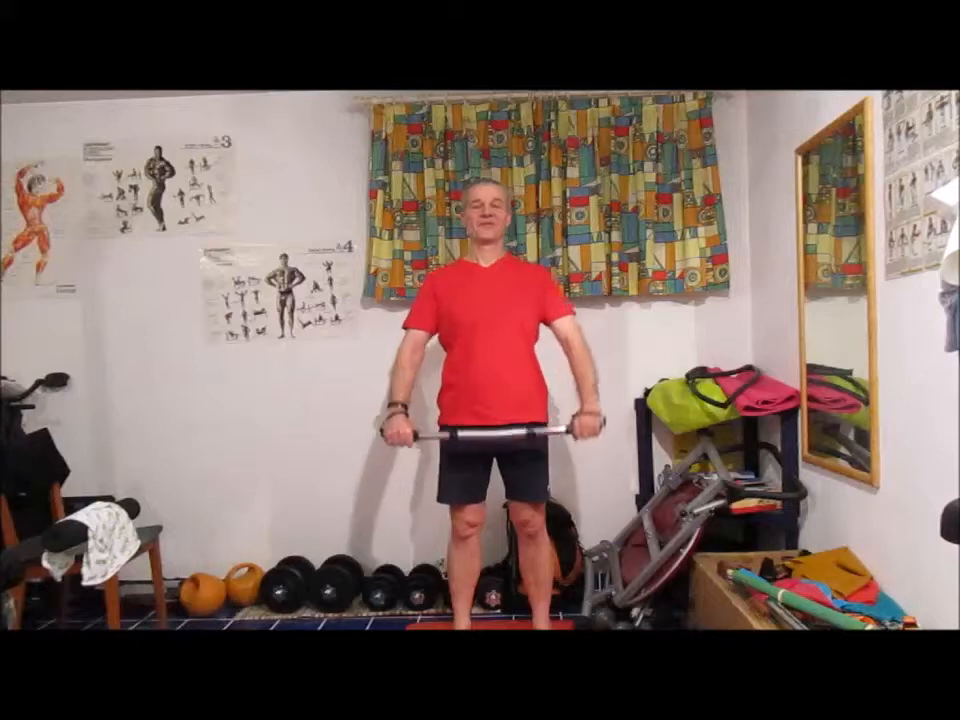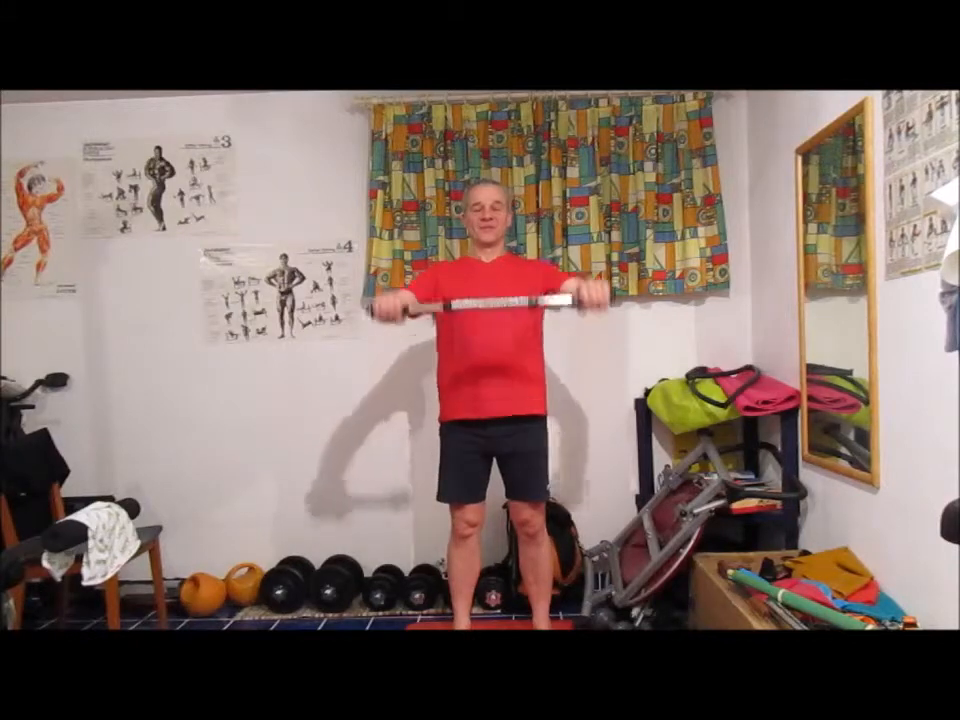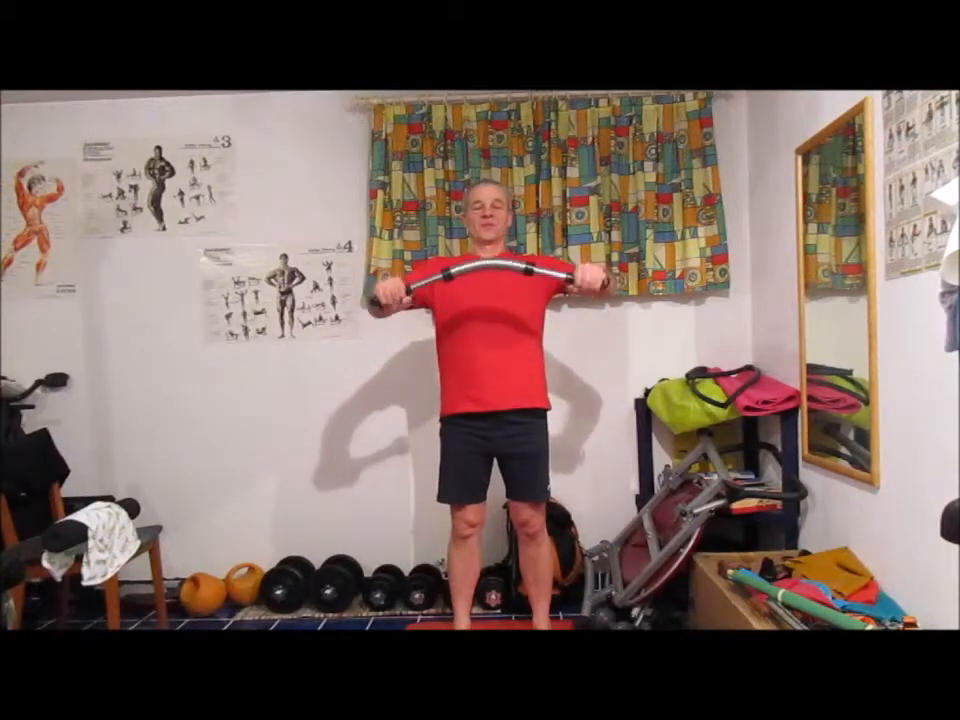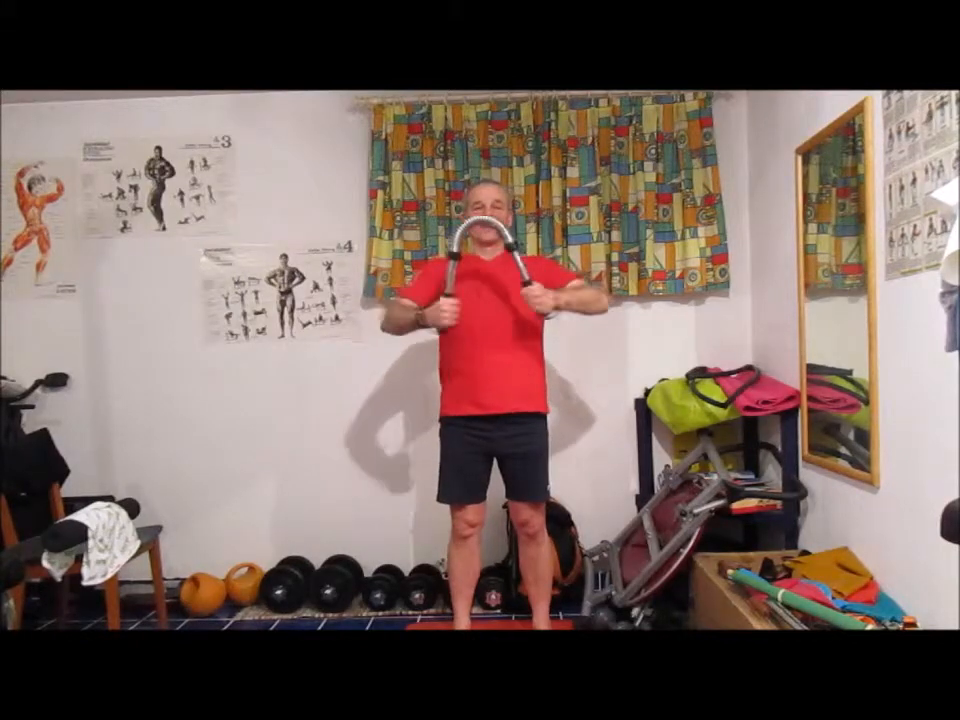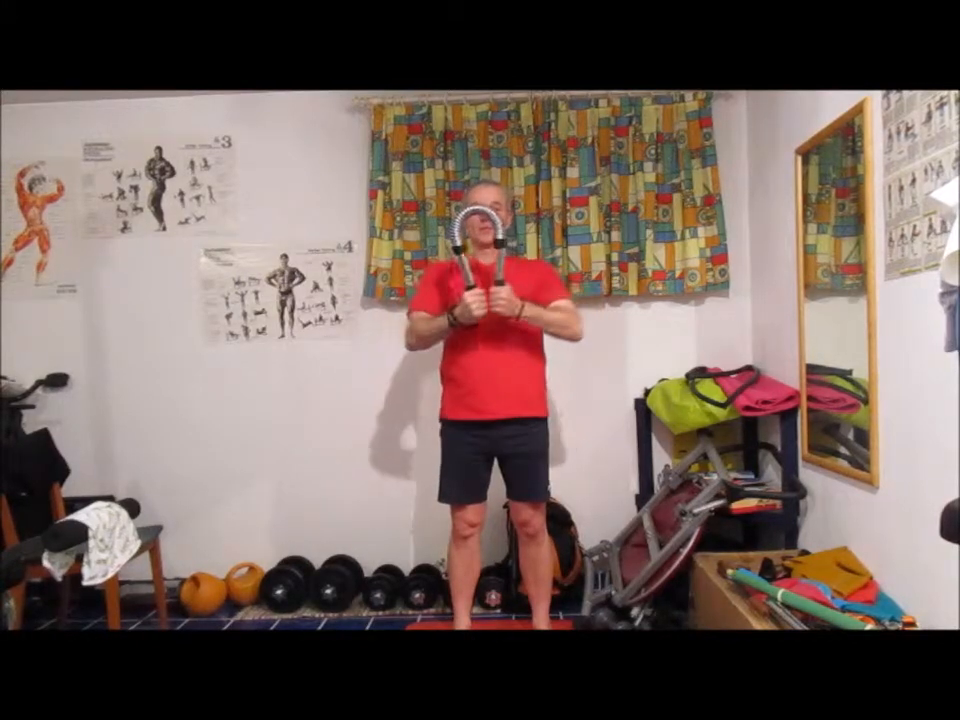
dt=0.4s
person 1, frame 1
left shoulder: (536, 277)
right shoulder: (440, 282)
left elbow: (573, 339)
right elbow: (411, 349)
left wrist: (589, 404)
right wrist: (397, 409)
left hip: (525, 422)
right hip: (461, 424)
left knee: (531, 524)
right knee: (465, 526)
left ankle: (541, 623)
right ankle: (461, 623)
person 1, frame 2
left shoulder: (537, 272)
right shoulder: (440, 275)
left elbow: (581, 291)
right elbow: (399, 304)
left wrist: (594, 290)
right wrist: (387, 303)
left hip: (524, 417)
right hip: (461, 419)
left knee: (531, 523)
right knee: (465, 524)
left ankle: (542, 623)
right ankle: (461, 623)
person 1, frame 3
left shoulder: (538, 268)
right shoulder: (438, 271)
left elbow: (597, 284)
right elbow: (384, 307)
left wrist: (597, 277)
right wrist: (383, 294)
left hip: (524, 416)
right hip: (462, 419)
left knee: (531, 523)
right knee: (465, 525)
left ankle: (542, 622)
right ankle: (461, 623)
person 1, frame 4
left shoulder: (538, 268)
right shoulder: (439, 270)
left elbow: (599, 299)
right elbow: (390, 319)
left wrist: (558, 299)
right wrist: (424, 316)
left hip: (524, 417)
right hip: (462, 419)
left knee: (531, 523)
right knee: (465, 525)
left ankle: (541, 622)
right ankle: (461, 623)
person 1, frame 5
left shoulder: (538, 272)
right shoulder: (440, 275)
left elbow: (574, 328)
right elbow: (413, 338)
left wrist: (519, 308)
right wrist: (456, 317)
left hip: (524, 420)
right hip: (462, 422)
left knee: (531, 524)
right knee: (465, 525)
left ankle: (541, 622)
right ankle: (461, 623)
